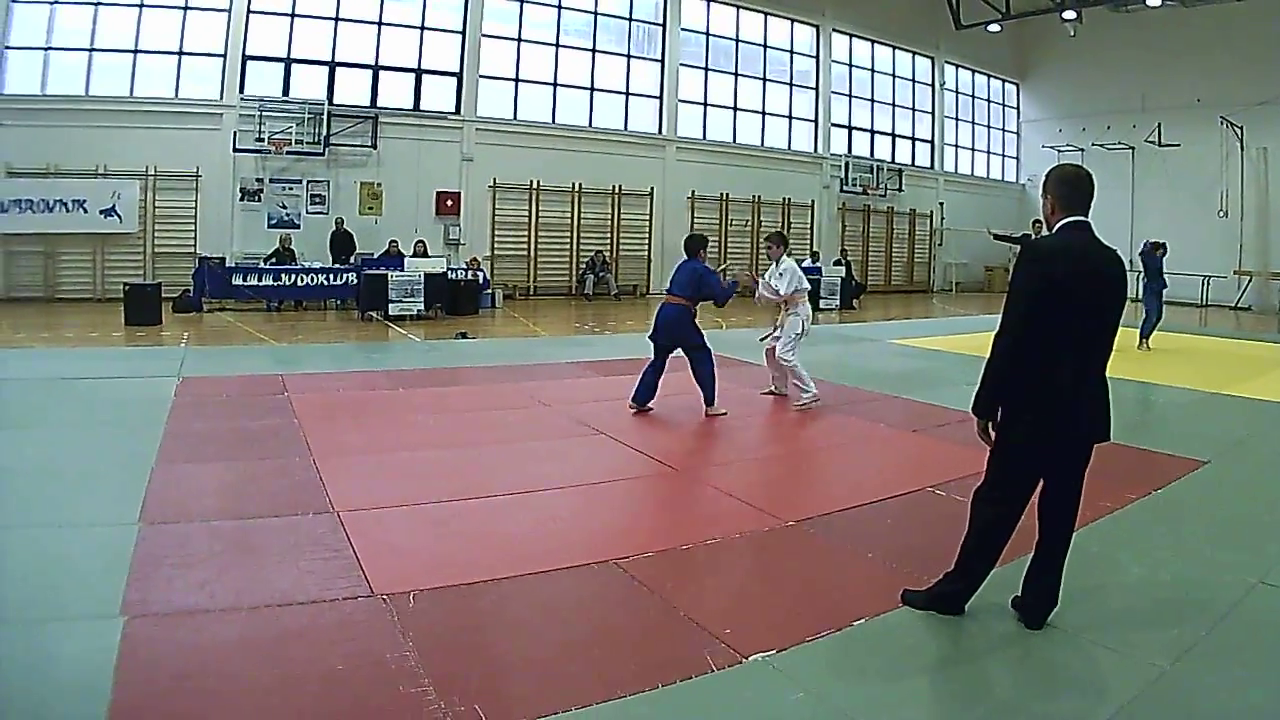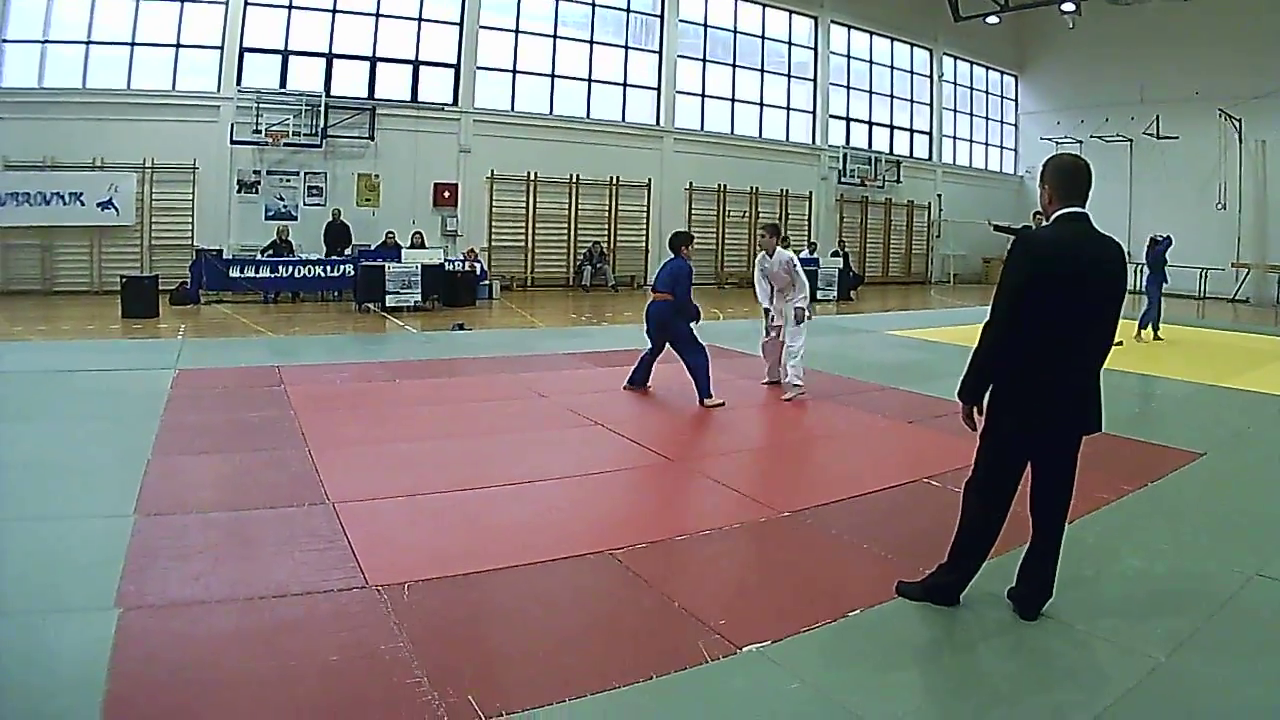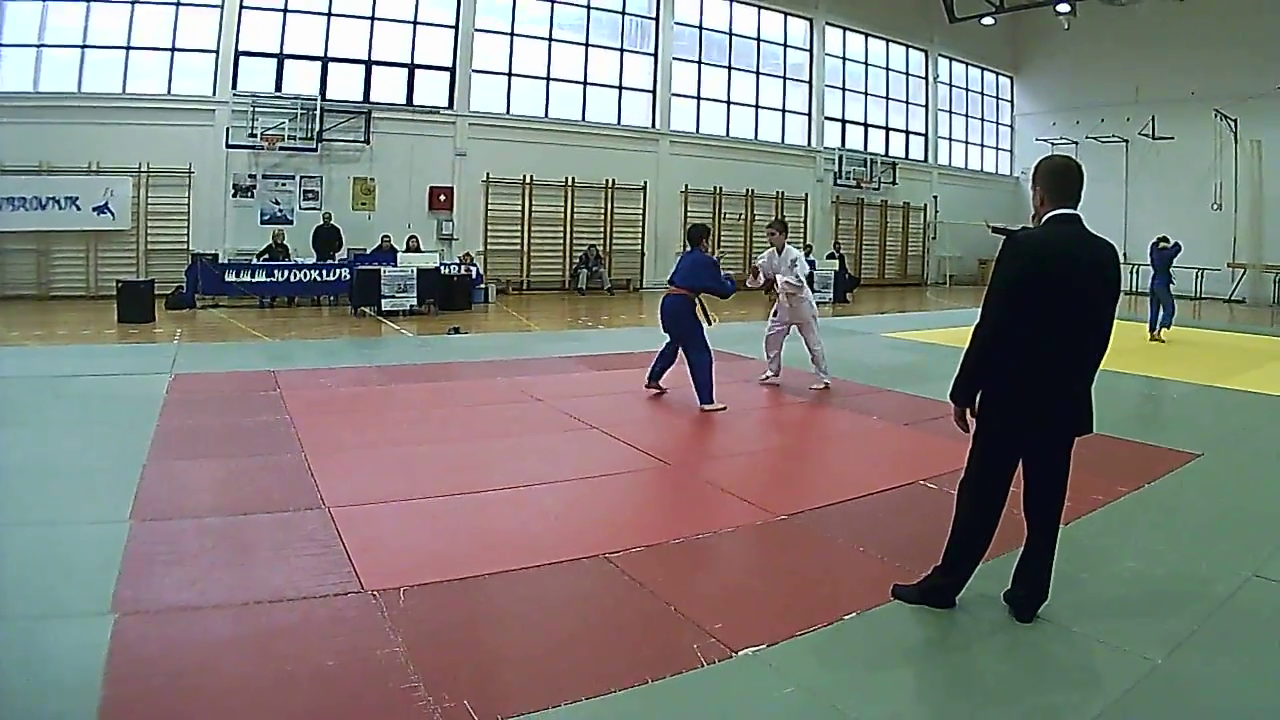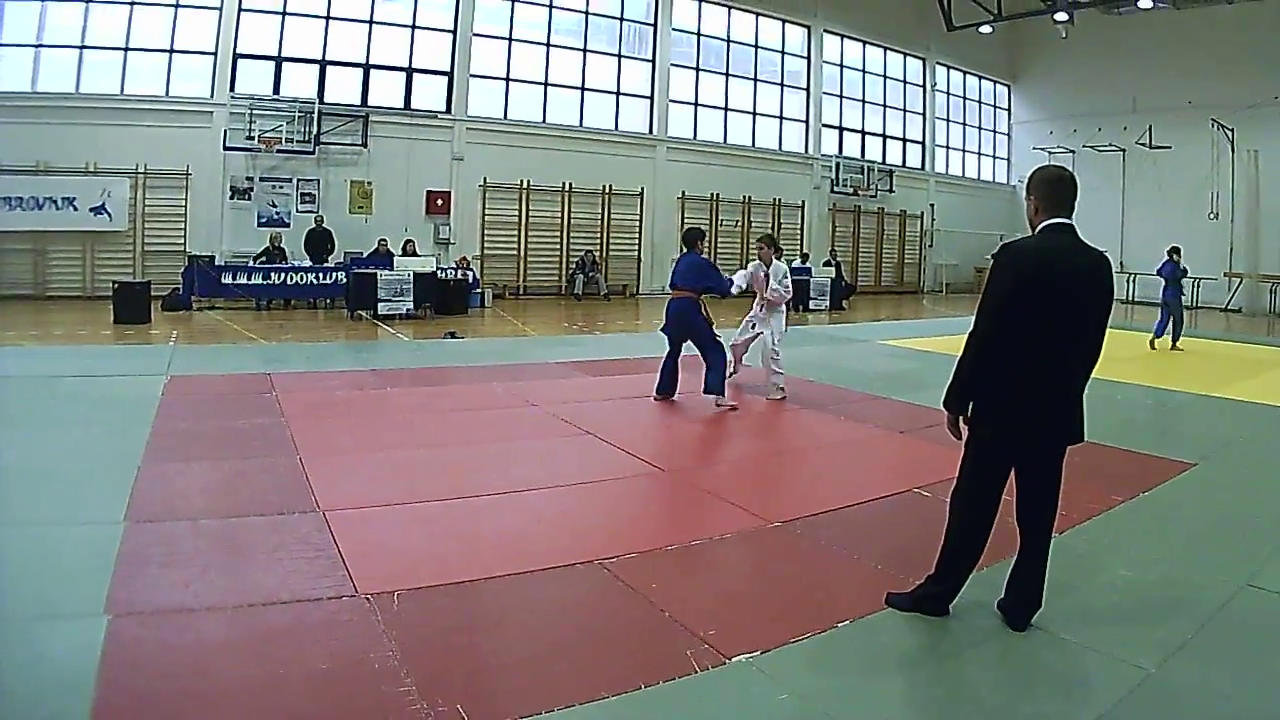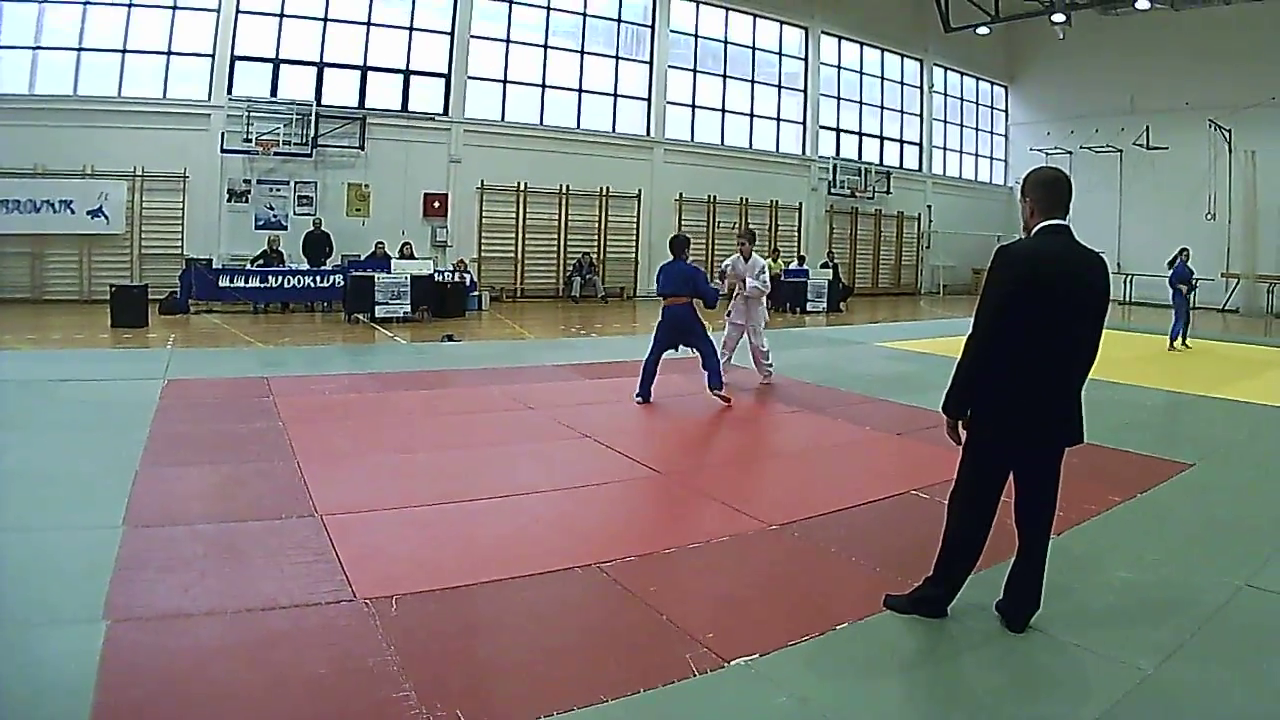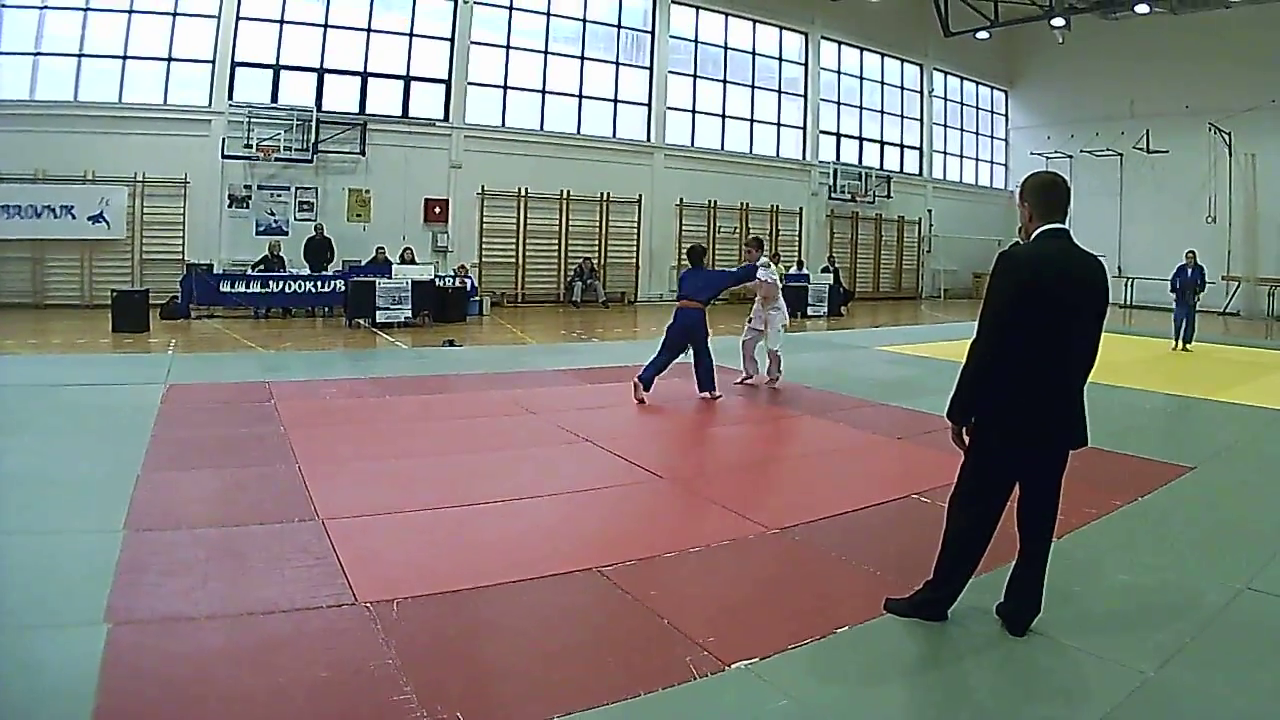
dt=0.4s
person 1, frame 1
left shoulder: (1041, 253)
right shoulder: (1112, 262)
left elbow: (1013, 338)
right elbow: (1102, 338)
left wrist: (986, 404)
left hip: (1035, 407)
right hip: (1085, 407)
left knee: (997, 503)
right knee: (1060, 510)
left ankle: (954, 591)
right ankle: (1037, 603)
person 1, frame 2
left shoulder: (1033, 245)
right shoulder: (1112, 253)
left elbow: (1002, 327)
right elbow: (1105, 332)
left wrist: (971, 391)
left hip: (1022, 397)
right hip: (1076, 399)
left knee: (987, 494)
right knee: (1052, 502)
left ankle: (948, 583)
right ankle: (1031, 594)
person 1, frame 3
left shoulder: (1024, 246)
right shoulder: (1105, 255)
left elbow: (992, 329)
right elbow: (1100, 335)
left wrist: (963, 392)
left hip: (1012, 398)
right hip: (1066, 401)
left knee: (981, 496)
right knee: (1045, 504)
left ankle: (944, 584)
right ankle: (1027, 596)
person 1, frame 4
left shoulder: (1017, 256)
right shoulder: (1098, 265)
left elbow: (985, 337)
right elbow: (1092, 344)
left wrist: (957, 400)
left hip: (1003, 406)
right hip: (1058, 410)
left knee: (973, 504)
right knee: (1038, 512)
left ankle: (938, 593)
right ankle: (1021, 605)
person 1, frame 5
left shoulder: (1015, 257)
right shoulder: (1094, 266)
left elbow: (984, 341)
right elbow: (1088, 346)
left wrist: (956, 405)
left hip: (1003, 409)
right hip: (1057, 411)
left knee: (971, 506)
right knee: (1036, 514)
left ankle: (936, 594)
right ankle: (1019, 606)
person 1, frame 6
left shoulder: (1017, 262)
right shoulder: (1092, 269)
left elbow: (988, 346)
right elbow: (1087, 347)
left wrist: (960, 411)
left hip: (1007, 414)
right hip: (1060, 414)
left knee: (972, 509)
right knee: (1038, 517)
left ankle: (936, 597)
right ankle: (1020, 610)
person 2, frame 1
left shoulder: (683, 266)
right shoulder: (703, 271)
right elbow: (719, 298)
left wrist: (716, 275)
right wrist: (735, 283)
left hip: (664, 313)
right hip: (681, 317)
left knee: (659, 359)
right knee: (702, 360)
left ankle: (638, 401)
right ankle: (710, 405)
person 2, frame 2
left shoulder: (668, 265)
right shoulder: (684, 268)
right elbow: (683, 300)
right wrist: (695, 314)
left hip: (654, 310)
right hip: (669, 312)
left knee: (656, 348)
right knee: (695, 352)
left ankle: (635, 382)
right ankle: (706, 397)
person 2, frame 3
left shoulder: (687, 257)
right shoulder: (704, 261)
right elbow: (723, 291)
right wrist: (729, 280)
left hip: (670, 303)
right hip: (682, 307)
left knee: (674, 344)
right knee: (700, 352)
left ankle: (653, 379)
right ankle: (705, 401)
person 2, frame 4
left shoulder: (681, 261)
right shoulder: (703, 264)
right elbow: (722, 289)
right wrist: (729, 283)
left hip: (673, 306)
right hip: (690, 308)
left knee: (674, 350)
right knee: (714, 351)
left ankle: (663, 391)
right ankle: (718, 395)
person 2, frame 5
left shoulder: (663, 269)
right shoulder: (693, 272)
right elbow: (709, 297)
right wrist: (715, 292)
left hip: (668, 313)
right hip: (687, 313)
left knee: (655, 354)
right knee: (707, 350)
left ankle: (643, 394)
right ankle: (717, 388)
person 2, frame 6
left shoulder: (685, 275)
right shoulder: (713, 276)
right elbow: (737, 276)
right wrist: (756, 268)
left hip: (680, 315)
right hip: (696, 317)
left knee: (665, 354)
right knee: (702, 353)
left ankle: (642, 380)
right ankle: (709, 390)
person 3, frame 1
left shoulder: (788, 268)
right shoulder: (777, 266)
left elbow: (777, 294)
right elbow: (768, 289)
left wrist: (759, 287)
right wrist: (760, 292)
left hip: (798, 314)
right hip: (788, 312)
left knee: (785, 355)
right knee: (772, 350)
left ankle: (809, 393)
right ankle: (778, 386)
person 3, frame 2
left shoulder: (786, 258)
right shoulder: (761, 259)
left elbow: (802, 283)
right elbow: (762, 286)
left wrist: (800, 306)
right wrist: (766, 308)
left hip: (793, 303)
right hip: (777, 303)
left knee: (791, 344)
right knee: (769, 342)
left ankle: (796, 385)
right ankle: (775, 376)
person 3, frame 3
left shoulder: (794, 255)
right shoulder: (768, 256)
left elbow: (798, 281)
right elbow: (758, 280)
left wrist: (776, 278)
right wrist: (753, 273)
left hip: (801, 302)
right hip: (783, 301)
left knee: (813, 342)
right knee: (772, 336)
left ankle: (823, 378)
right ankle: (773, 372)
person 3, frame 4
left shoulder: (781, 269)
right shoulder: (754, 267)
left elbow: (786, 294)
right elbow: (742, 278)
left wrist: (769, 284)
left hip: (775, 313)
right hip: (758, 311)
left knee: (769, 350)
right knee: (738, 343)
left ankle: (778, 387)
right ankle: (734, 368)
person 3, frame 5
left shoulder: (760, 264)
right shoulder: (733, 261)
left elbow: (764, 288)
right elbow: (724, 275)
left wrist: (745, 281)
left hip: (755, 306)
right hip: (738, 304)
left knee: (757, 344)
right knee: (728, 342)
left ankle: (766, 373)
right ankle: (720, 373)
person 3, frame 6
left shoulder: (766, 266)
left elbow: (773, 284)
left hip: (774, 309)
right hip: (760, 307)
left knee: (772, 347)
right knee: (747, 341)
left ankle: (773, 375)
right ankle: (750, 373)
